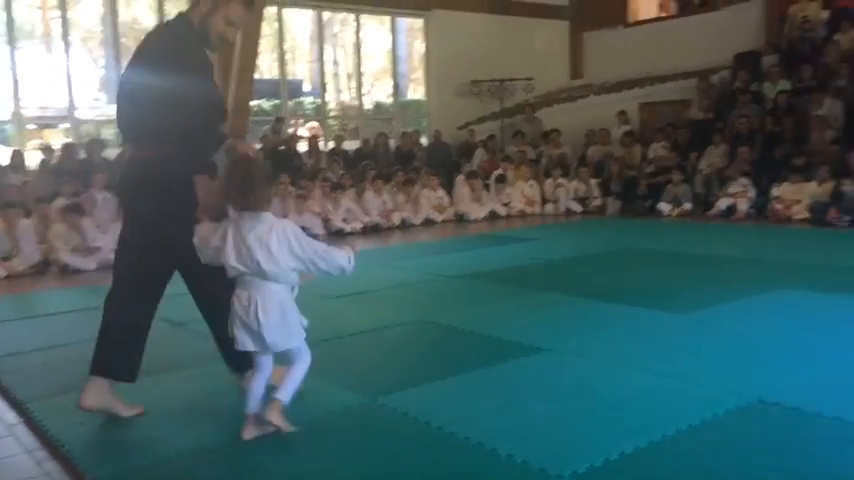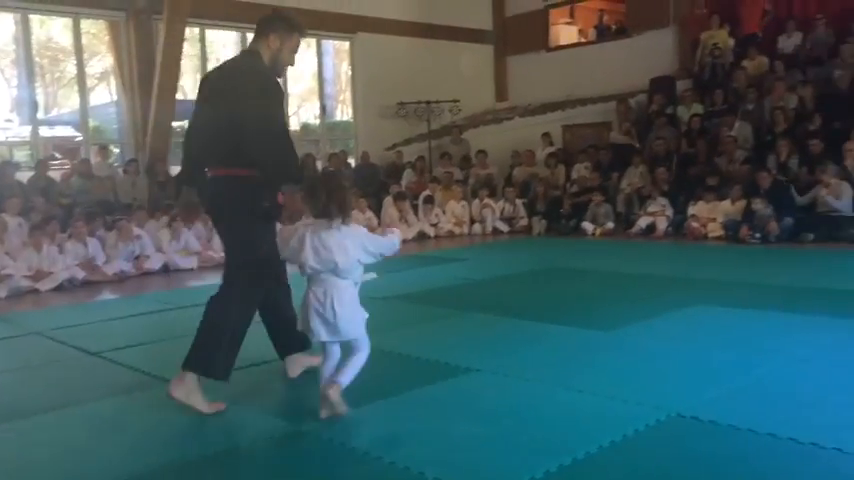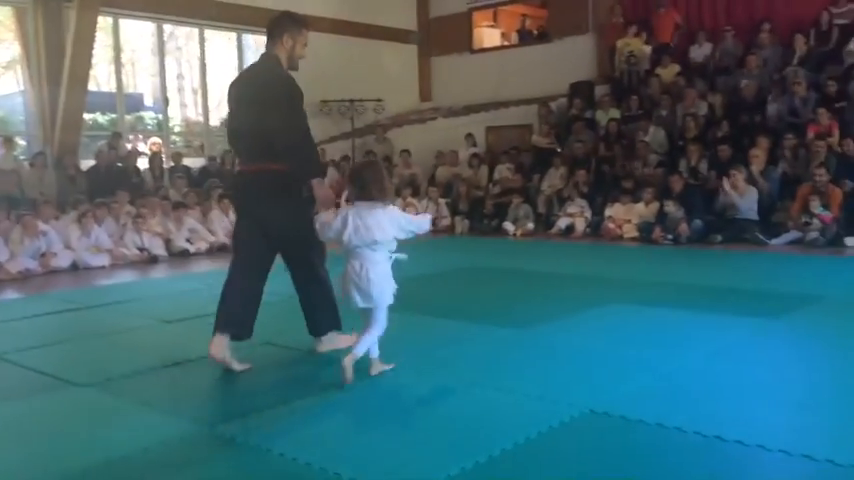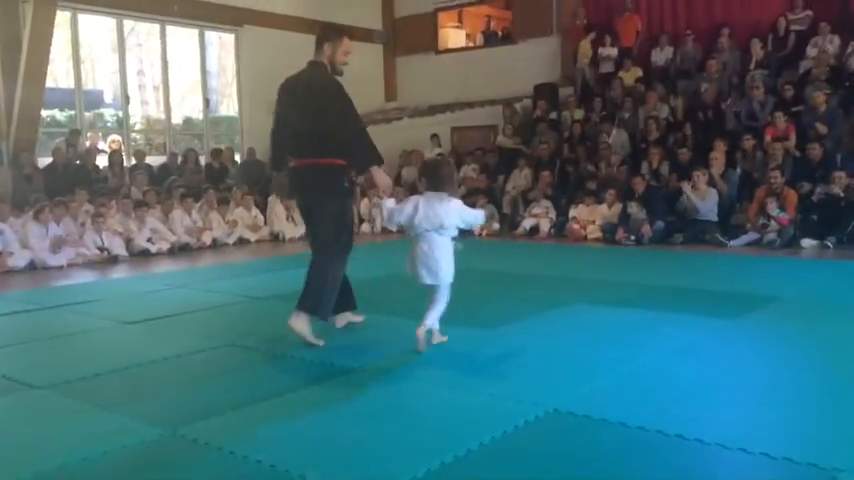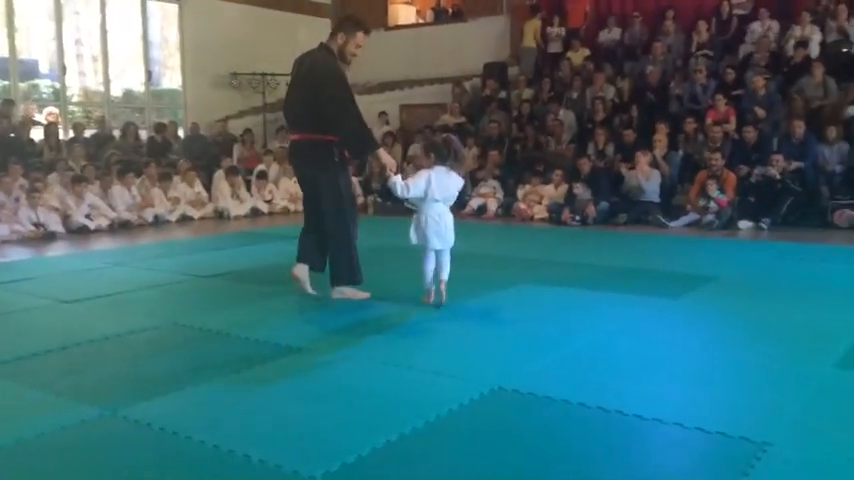
dt=0.5s
person 1, frame 1
left shoulder: (170, 46)
right shoulder: (178, 48)
right elbow: (177, 120)
left wrist: (224, 142)
right wrist: (199, 175)
left hip: (145, 176)
right hip: (171, 184)
left knee: (139, 283)
right knee: (214, 275)
left ankle: (102, 383)
right ankle: (248, 366)
person 1, frame 2
left shoulder: (218, 77)
right shoulder: (260, 80)
left elbow: (198, 136)
right elbow: (271, 141)
left wrist: (197, 181)
right wrist: (289, 188)
left hip: (220, 187)
right hip: (248, 191)
left knee: (267, 274)
right knee: (245, 283)
left ankle: (295, 353)
right ankle: (191, 378)
person 1, frame 3
left shoulder: (242, 81)
right shoulder: (280, 82)
right elbow: (295, 136)
right wrist: (317, 180)
left hip: (248, 182)
right hip: (282, 184)
left knee: (249, 264)
right knee: (308, 258)
left ankle: (224, 337)
right ankle: (326, 332)
person 1, frame 4
left shoulder: (290, 85)
right shoulder: (326, 84)
left elbow: (280, 133)
right elbow: (349, 128)
left wrist: (286, 165)
right wrist: (375, 168)
left hip: (302, 174)
right hip: (327, 175)
left knee: (327, 244)
right knee: (335, 246)
left ankle: (341, 308)
right ankle: (306, 313)
person 1, frame 5
left shoulder: (306, 61)
right shoulder: (328, 69)
right elbow: (348, 115)
right wrist: (378, 152)
left hip: (302, 148)
right hip: (322, 151)
left knee: (317, 213)
right knee: (341, 218)
left ankle: (304, 264)
right ankle: (343, 283)
person 2, frame 1
left shoulder: (227, 229)
right shoulder: (283, 230)
left elbow: (205, 250)
right elbow: (320, 255)
left wrist: (204, 226)
right wrist: (346, 258)
left hip: (244, 302)
right hip: (274, 305)
left knee: (263, 366)
right knee: (302, 358)
left ankle: (252, 422)
right ankle: (276, 407)
person 2, frame 2
left shoulder: (302, 232)
right shoulder: (354, 234)
left elbow: (286, 252)
right elbow: (386, 246)
right wrist: (394, 234)
left hip: (316, 298)
right hip: (343, 300)
left knee: (331, 353)
right knee: (361, 351)
left ankle: (325, 404)
right ankle: (335, 388)
person 2, frame 3
left shoulder: (345, 215)
right shoulder: (390, 213)
left elbow: (324, 231)
right elbow: (417, 224)
left wrist: (326, 213)
right wrist: (426, 217)
left hip: (355, 271)
right hip: (377, 273)
left knee: (373, 318)
right knee: (378, 322)
left ankle: (375, 363)
right ankle: (351, 358)
person 2, frame 4
left shoulder: (415, 202)
right shoulder: (454, 205)
left elbow: (391, 216)
right elbow: (474, 218)
left wrist: (387, 201)
right wrist: (481, 213)
left hip: (422, 252)
right hip: (442, 253)
left knee: (433, 294)
right knee: (442, 298)
left ankle: (435, 334)
right ankle: (423, 328)
person 2, frame 5
left shoulder: (424, 176)
right shoulder: (451, 176)
left elbow: (404, 190)
right elbow: (459, 184)
left wrist: (393, 178)
left hip: (426, 220)
right hip: (444, 220)
left knee: (429, 257)
right knee: (444, 257)
left ankle: (430, 293)
right ankle: (442, 283)
